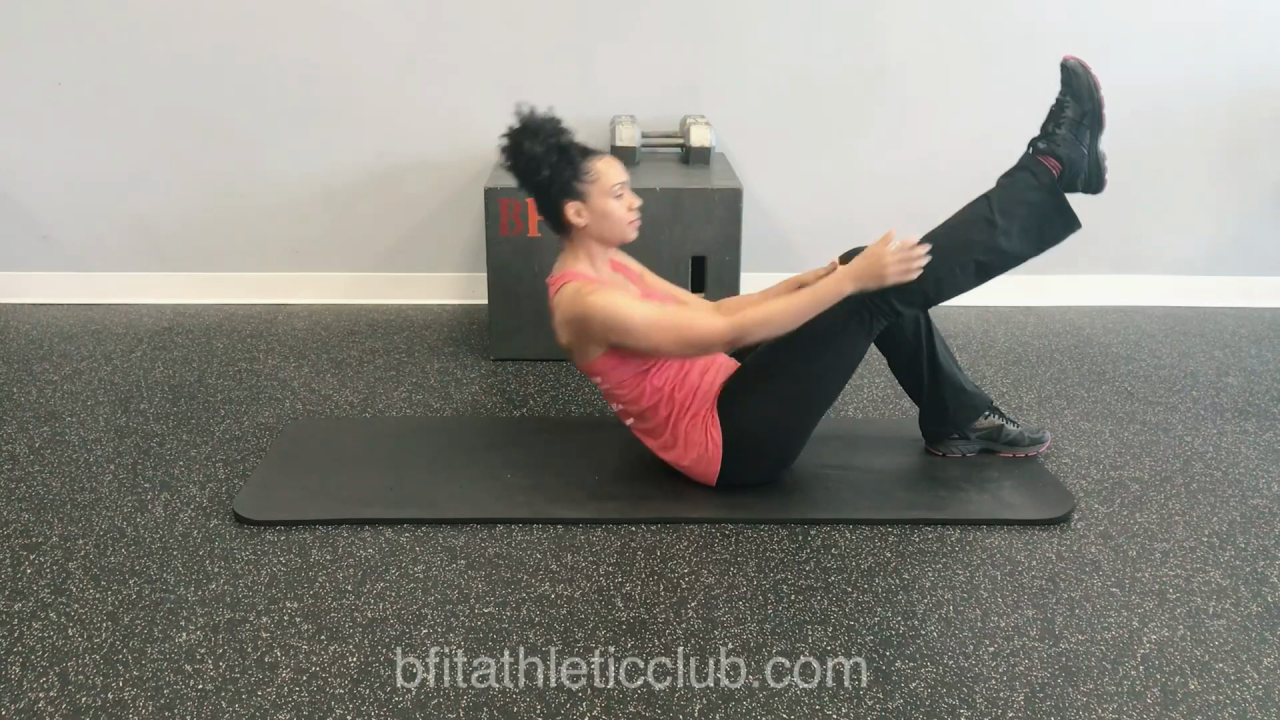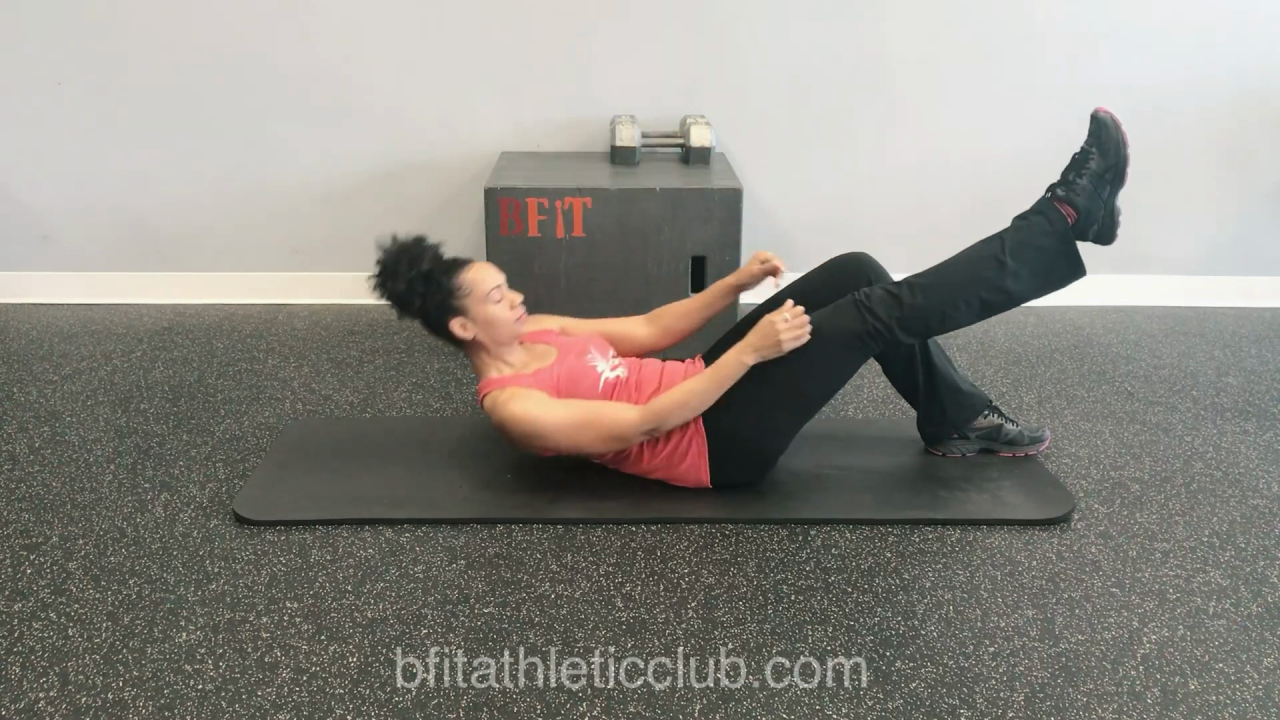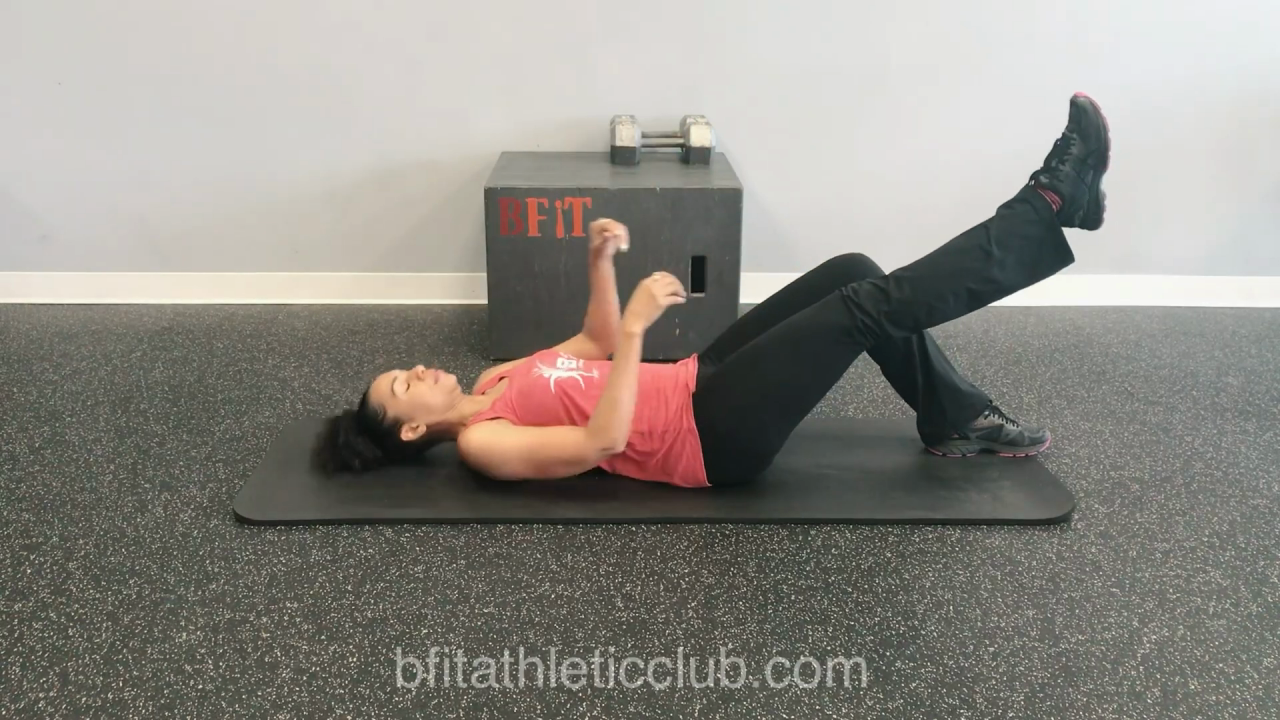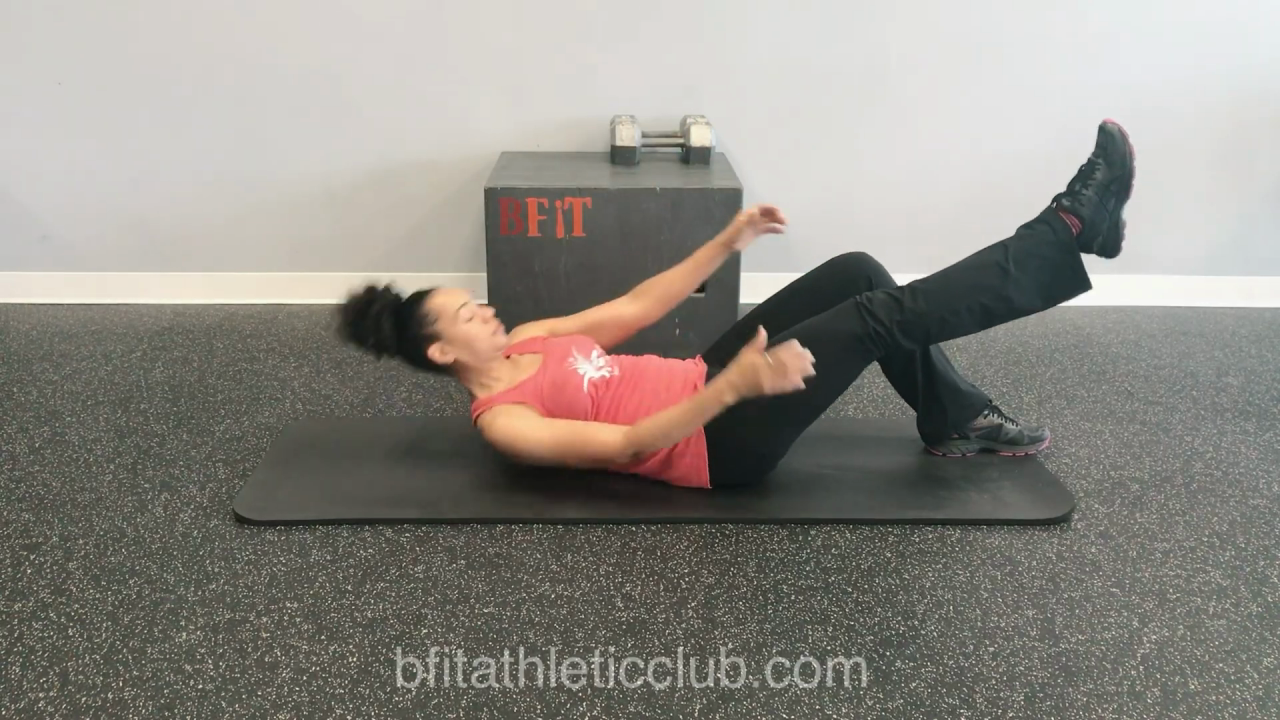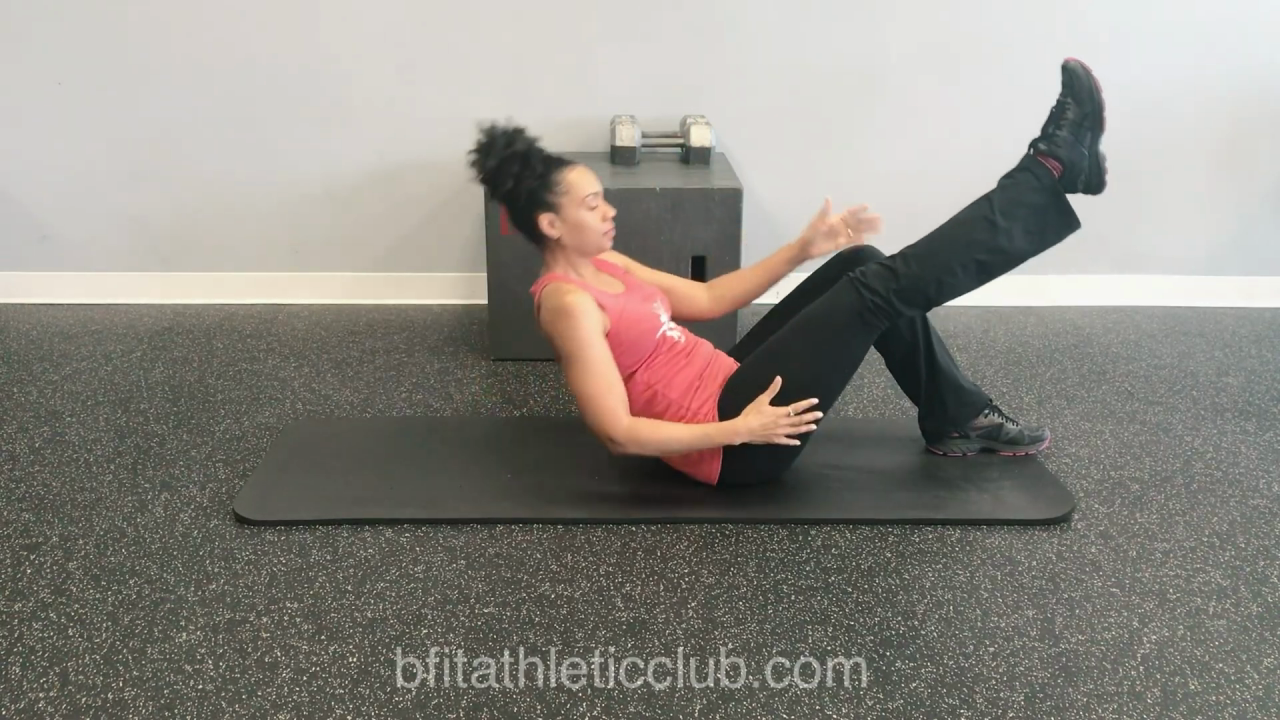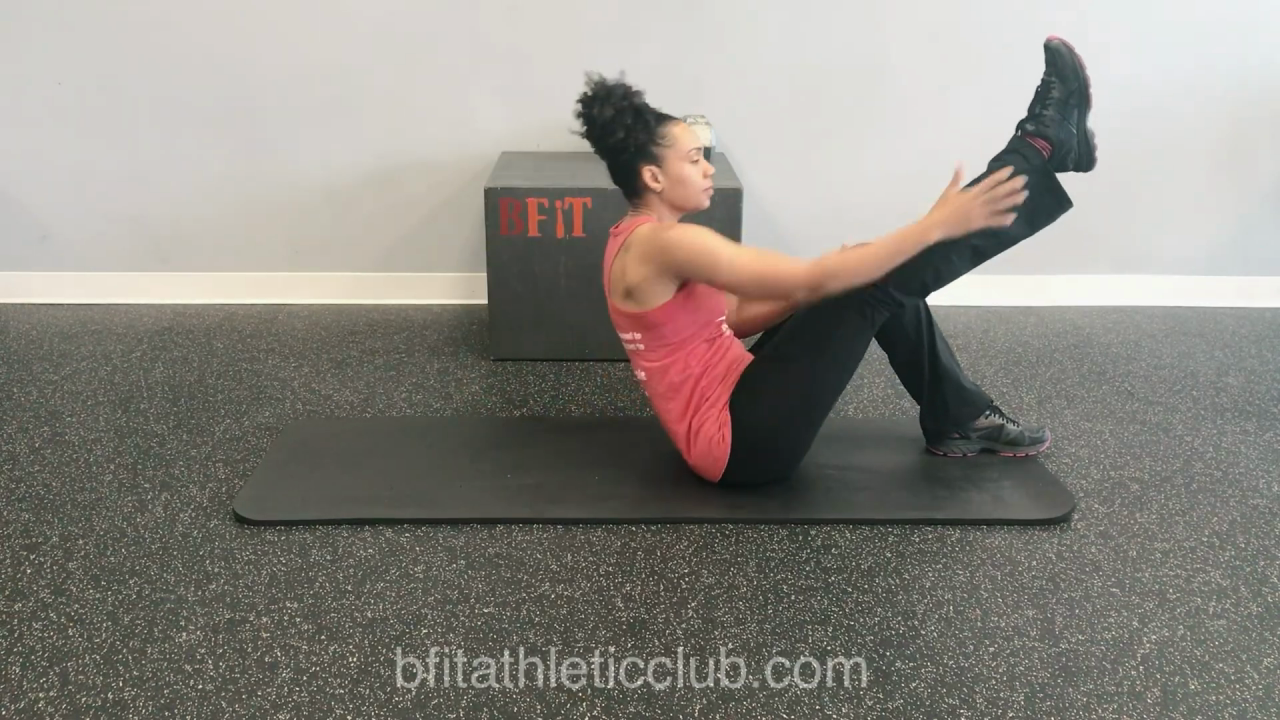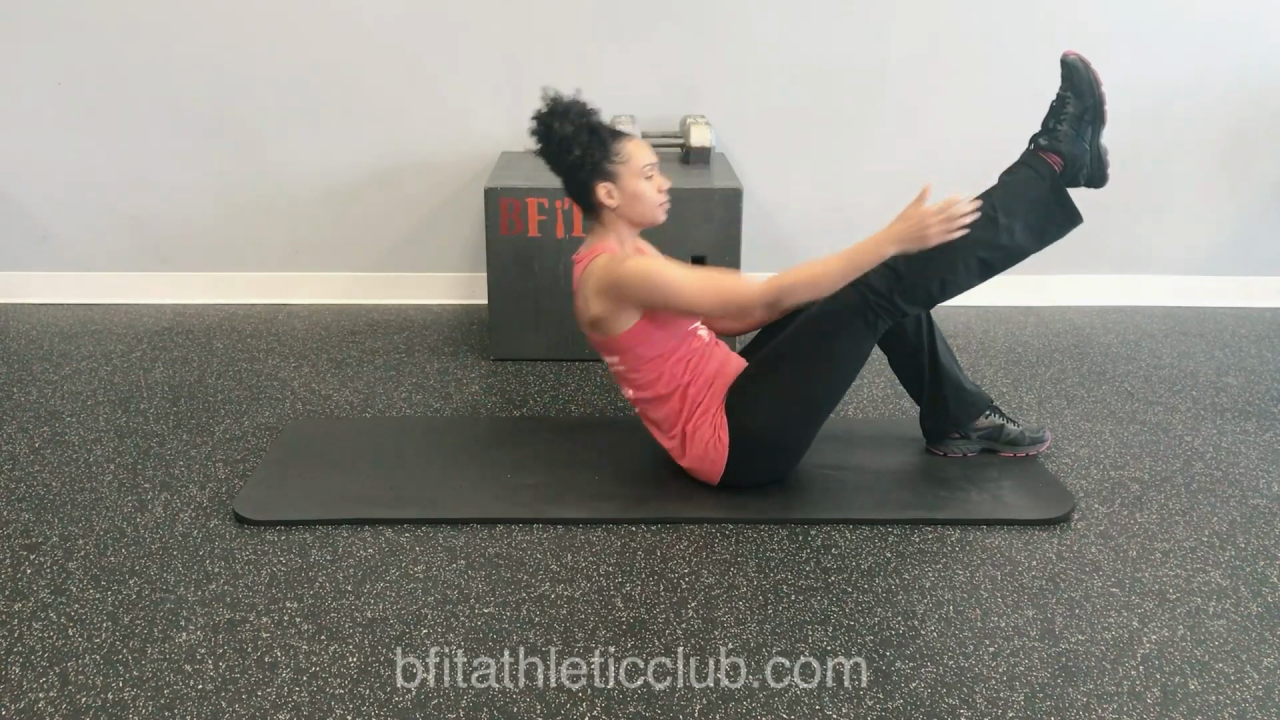
dt=0.4s
person 1, frame 1
left shoulder: (601, 264)
right shoulder: (586, 300)
left elbow: (706, 317)
right elbow: (734, 331)
left wrist: (807, 283)
right wrist: (851, 278)
left hip: (721, 401)
right hip: (733, 443)
left knee: (882, 281)
right knee: (880, 295)
left ankle: (960, 426)
right ankle: (1050, 169)
person 1, frame 2
left shoulder: (530, 333)
right shoulder: (508, 403)
left elbow: (647, 330)
right elbow: (644, 424)
left wrist: (734, 283)
right wrist: (754, 347)
left hip: (700, 390)
right hip: (712, 443)
left knee: (856, 273)
right knee: (882, 313)
left ankle: (958, 424)
right ankle: (1065, 217)
person 1, frame 3
left shoulder: (493, 385)
right shoulder: (480, 443)
left elbow: (595, 343)
right elbow: (604, 442)
left wrist: (601, 260)
right wrist: (639, 322)
left hip: (695, 386)
right hip: (711, 438)
left knee: (853, 273)
right knee: (869, 309)
left ankle: (956, 422)
right ankle: (1046, 205)
person 1, frame 4
left shoulder: (525, 343)
right shoulder: (501, 419)
left elbow: (636, 308)
right elbow: (629, 445)
left wrist: (727, 240)
right wrist: (734, 386)
left hip: (709, 385)
right hip: (721, 441)
left knee: (855, 273)
right knee: (881, 316)
left ankle: (956, 422)
right ankle: (1068, 230)
person 1, frame 5
left shoulder: (600, 264)
right shoulder: (567, 301)
left elbow: (706, 299)
right elbow: (620, 432)
left wrist: (802, 249)
right wrist: (741, 430)
left hip: (731, 387)
right hip: (731, 446)
left knee: (861, 266)
right knee: (883, 289)
left ankle: (957, 423)
right ankle: (1050, 169)
person 1, frame 6
left shoulder: (650, 235)
right shoulder: (665, 244)
left elbow: (734, 316)
right elbow: (813, 280)
left wrist: (823, 274)
right wrist: (938, 224)
left hip: (736, 410)
right hip: (742, 441)
left knee: (887, 275)
right knee: (880, 289)
left ankle: (959, 423)
right ankle: (1039, 148)
person 1, frame 7
left shoulder: (617, 253)
right shoulder: (618, 272)
left elbow: (721, 316)
right elbow: (773, 297)
left wrist: (841, 267)
right wrist: (889, 240)
left hip: (727, 403)
right hip: (738, 443)
left knee: (879, 283)
right knee: (885, 291)
left ankle: (959, 424)
right ankle: (1051, 164)
